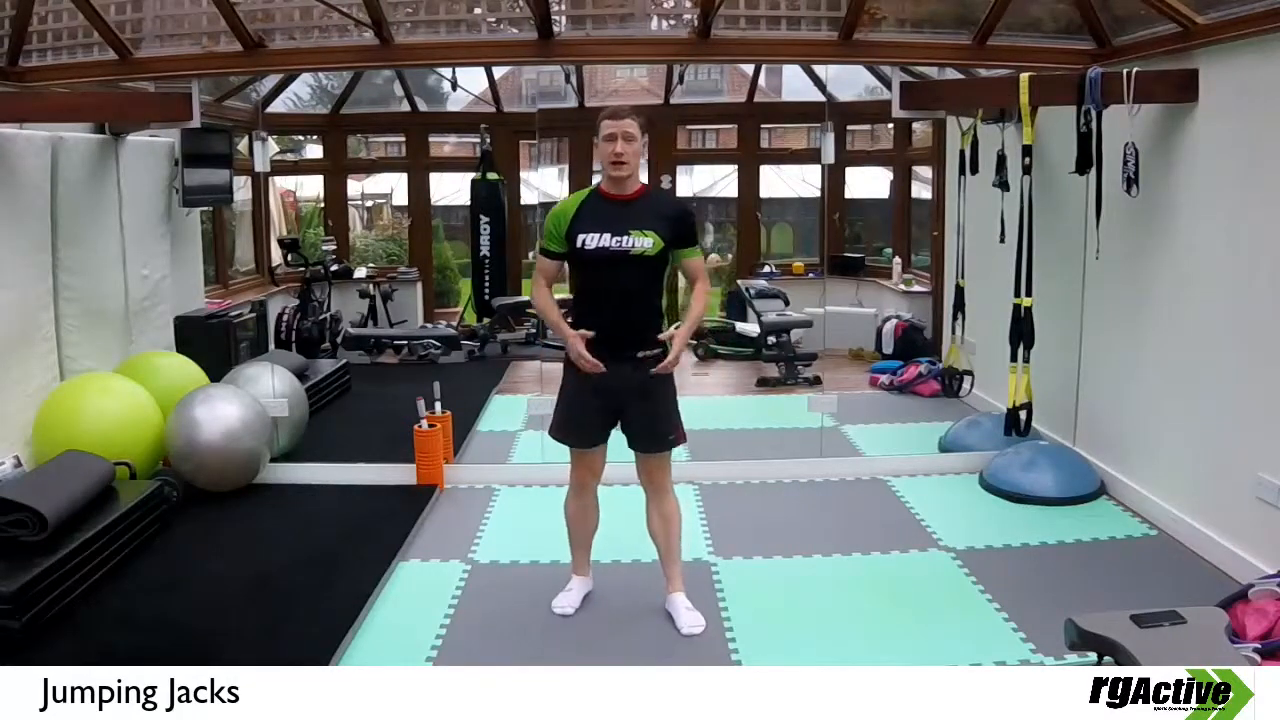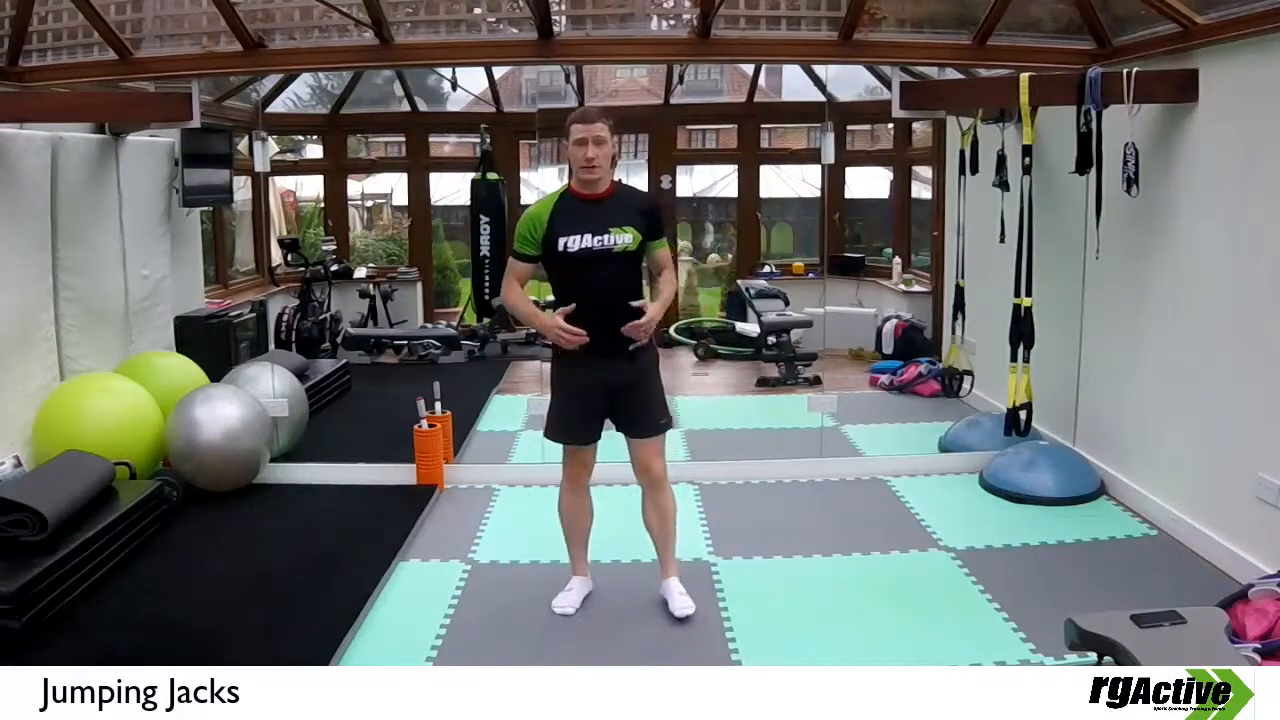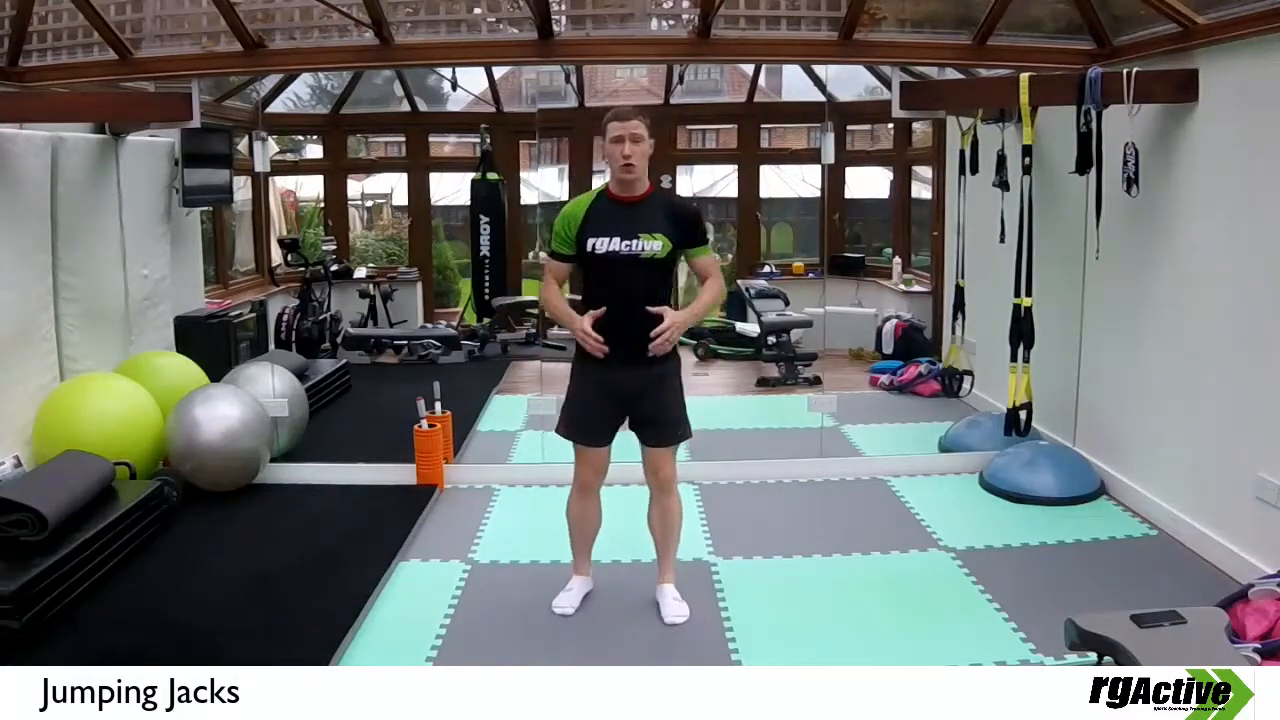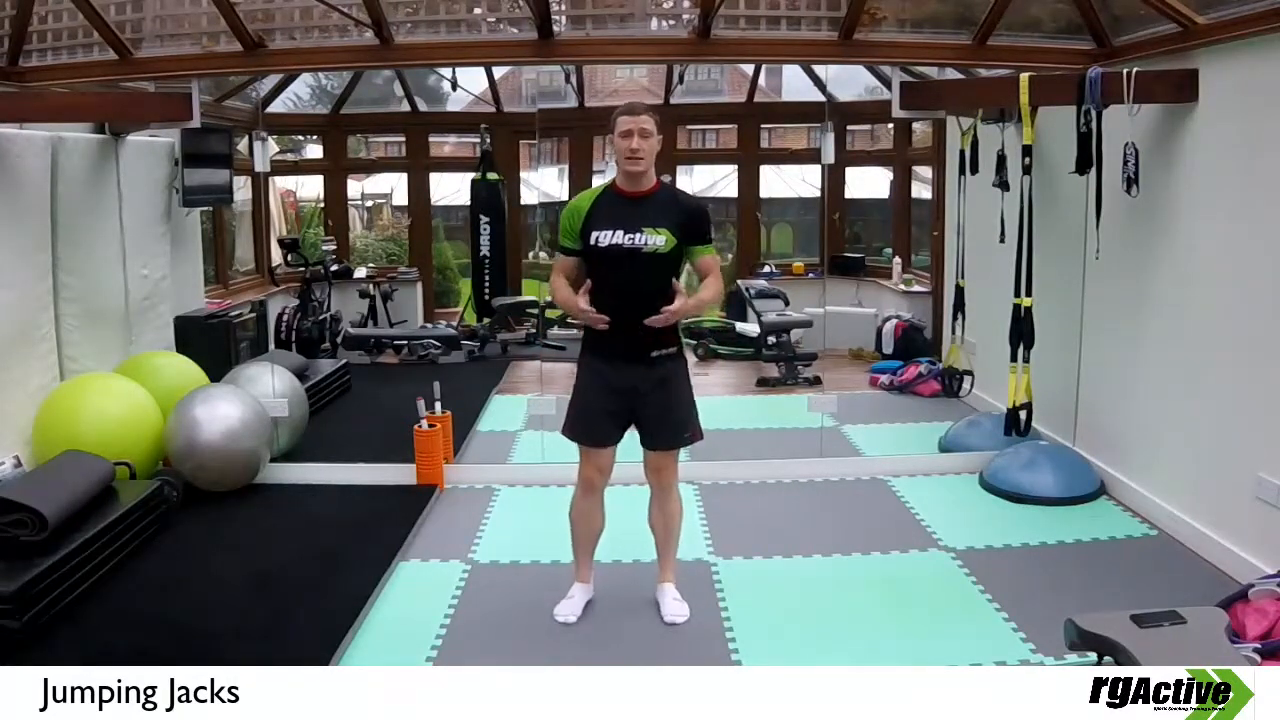
dt=0.4s
person 1, frame 1
left shoulder: (672, 211)
right shoulder: (568, 211)
left elbow: (700, 281)
right elbow: (541, 282)
left wrist: (685, 329)
right wrist: (564, 332)
left hip: (648, 366)
right hip: (588, 366)
left knee: (658, 481)
right knee: (583, 478)
left ankle: (675, 591)
right ankle: (580, 575)
person 1, frame 2
left shoulder: (642, 207)
right shoulder: (543, 215)
left elbow: (666, 270)
right elbow: (511, 287)
left wrist: (658, 308)
right wrist: (542, 321)
left hip: (635, 359)
right hip: (576, 362)
left knee: (653, 473)
right knee: (575, 472)
left ankle: (669, 577)
right ankle: (579, 575)
person 1, frame 3
left shoulder: (679, 212)
right shoulder: (577, 213)
left elbow: (713, 281)
right elbow: (550, 283)
left wrist: (685, 318)
right wrist: (573, 322)
left hip: (656, 366)
right hip: (596, 366)
left knee: (662, 478)
right knee: (586, 477)
left ankle: (666, 582)
right ankle: (580, 574)
person 1, frame 4
left shoulder: (686, 209)
right shoulder: (583, 208)
left elbow: (713, 280)
right elbow: (559, 276)
left wrist: (689, 305)
right wrist: (574, 305)
left hip: (661, 364)
right hip: (600, 364)
left knee: (663, 477)
right knee: (591, 478)
left ankle: (666, 581)
right ankle: (582, 581)
